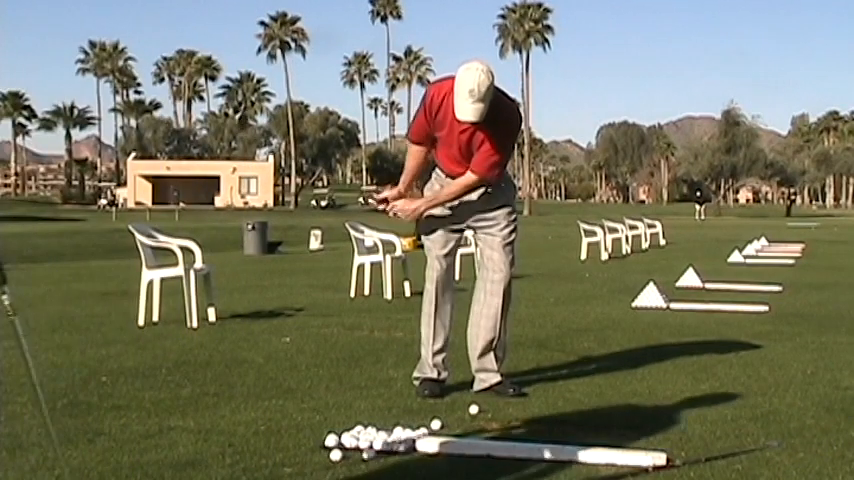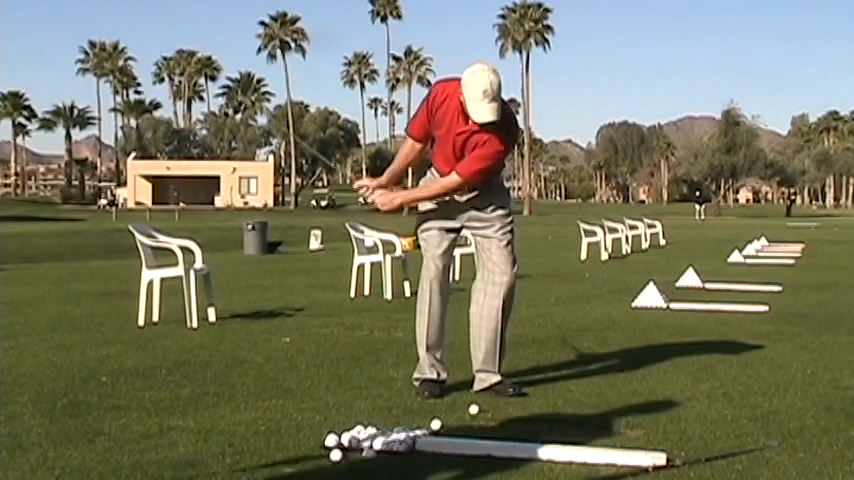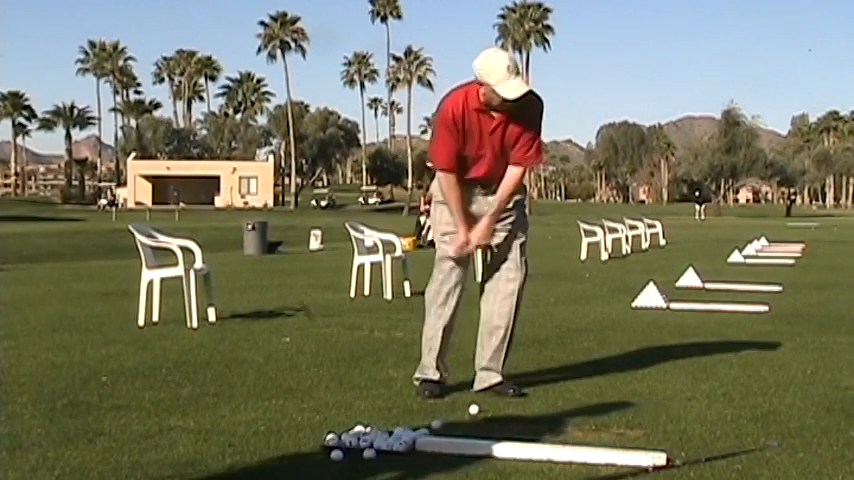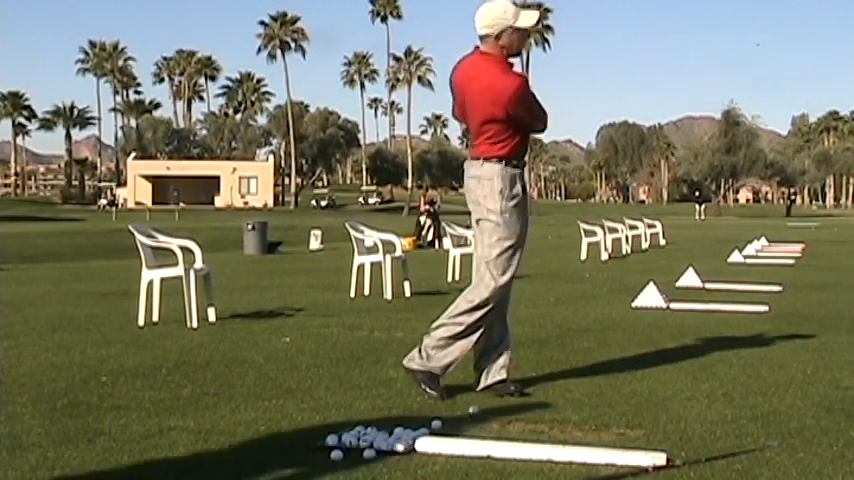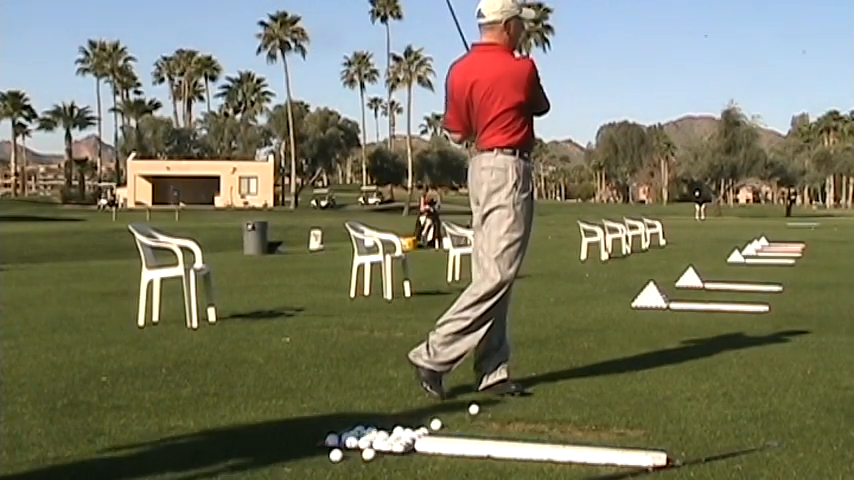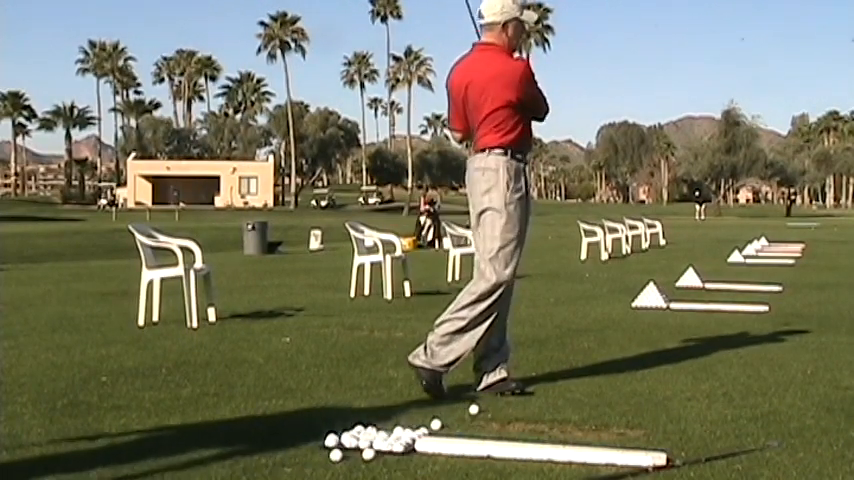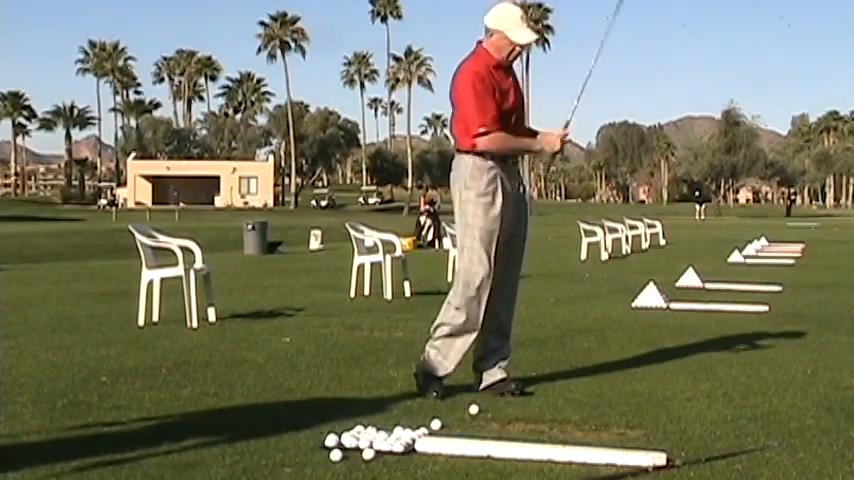
dt=0.4s
person 1, frame 1
left shoulder: (507, 116)
right shoulder: (436, 94)
left elbow: (475, 177)
right elbow: (419, 145)
left wrist: (421, 205)
right wrist: (402, 190)
left hip: (492, 193)
right hip: (443, 183)
left knee: (497, 274)
right knee: (438, 272)
left ankle: (487, 371)
right ankle: (430, 370)
person 1, frame 2
left shoulder: (504, 131)
right shoulder: (441, 93)
left elbow: (457, 181)
right elbow: (417, 140)
left wrist: (400, 199)
right wrist: (386, 181)
left hip: (485, 198)
right hip: (439, 194)
left knee: (501, 275)
right knee: (434, 274)
left ankle: (487, 372)
right ankle: (430, 371)
person 1, frame 3
left shoulder: (529, 105)
right shoulder: (454, 108)
left elbow: (518, 170)
right elbow: (446, 175)
left wrist: (489, 220)
right wrist: (461, 227)
left hip: (503, 193)
right hip: (456, 192)
left knee: (511, 277)
right knee: (449, 275)
left ankle: (489, 372)
right ankle: (431, 371)
person 1, frame 4
left shoulder: (464, 68)
right shoulder: (511, 84)
right elbow: (539, 124)
right wrist: (519, 116)
left hip: (482, 171)
right hip: (499, 178)
left knee: (492, 277)
right knee: (493, 279)
left ankle: (491, 370)
right ankle: (428, 357)
person 1, frame 5
left shoulder: (458, 71)
right shoulder: (521, 68)
left elbow: (457, 134)
right elbow: (541, 107)
left hip: (482, 166)
right hip: (509, 169)
left knee: (490, 272)
right knee: (497, 274)
left ankle: (491, 371)
right ankle: (433, 354)
person 1, frame 6
left shoulder: (460, 70)
right shoulder: (515, 69)
left elbow: (459, 133)
right elbow: (540, 111)
left hip: (483, 165)
right hip: (503, 170)
left knee: (498, 273)
right knee: (495, 274)
left ankle: (491, 369)
right ankle: (433, 356)
person 1, frame 7
left shoulder: (505, 68)
right shoulder: (475, 72)
right elbow: (483, 138)
left wrist: (537, 134)
right wrist: (539, 142)
left hip: (508, 179)
right hip: (480, 176)
left knee: (504, 277)
right knee: (476, 274)
left ankle: (493, 368)
right ankle: (435, 363)
